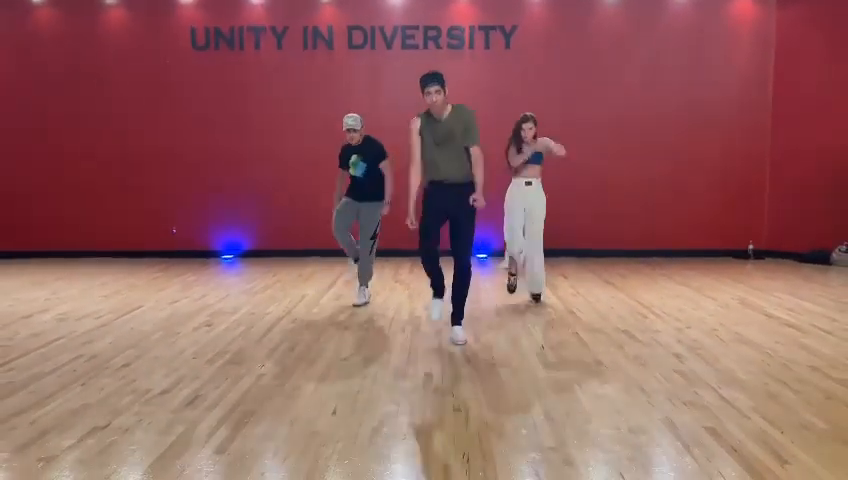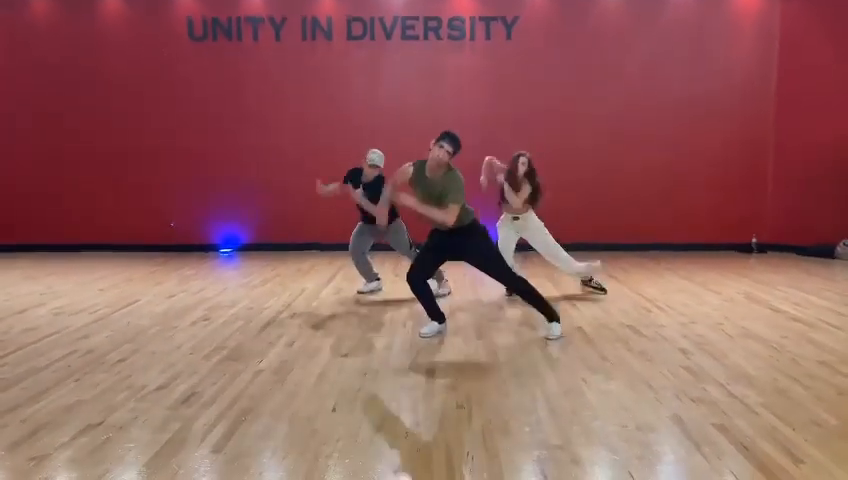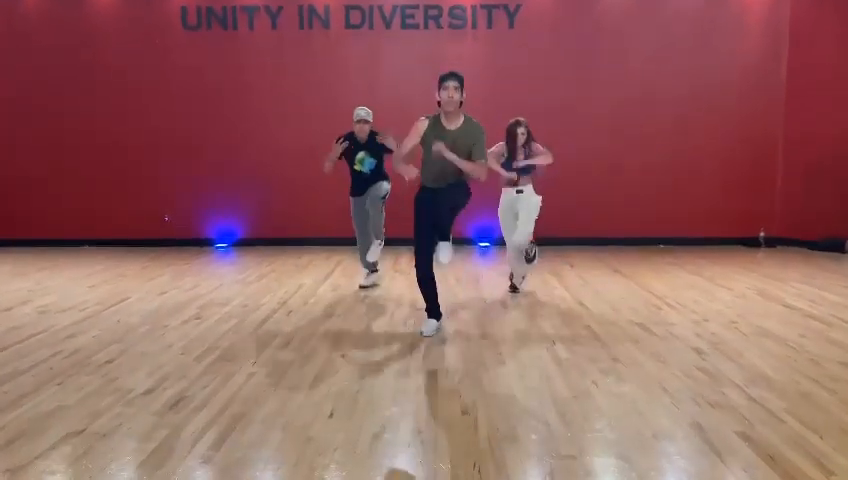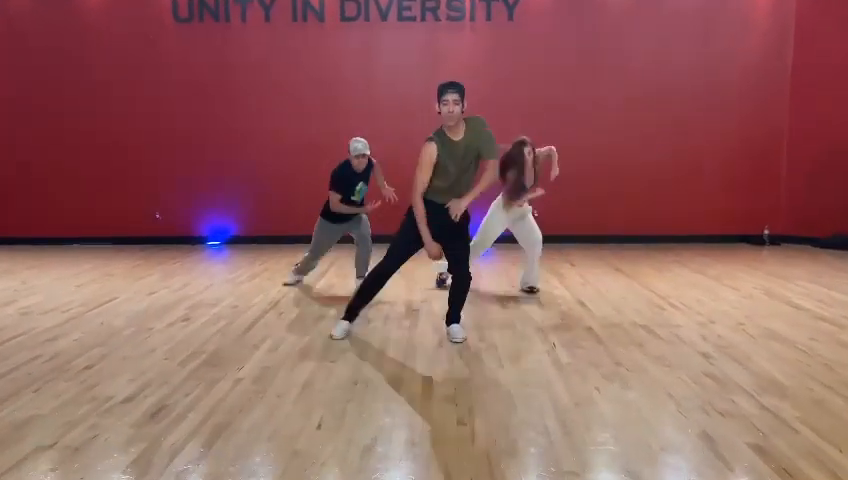
dt=0.5s
person 1, frame 1
left shoulder: (465, 115)
right shoulder: (419, 123)
left elbow: (476, 154)
right elbow: (416, 166)
left wrist: (479, 191)
right wrist: (411, 208)
left hip: (464, 191)
right hip: (435, 191)
left knee: (463, 258)
right knee: (426, 245)
left ankle: (457, 321)
right ankle: (438, 292)
person 1, frame 2
left shoulder: (453, 180)
right shoulder: (413, 169)
left elbow: (449, 218)
right elbow: (390, 187)
left wrist: (414, 203)
right wrist: (382, 210)
left hip: (467, 233)
right hip: (441, 235)
left knee: (506, 276)
right knee: (415, 278)
left ankle: (552, 318)
right ankle: (437, 321)
person 1, frame 3
left shoulder: (475, 130)
right shoulder: (424, 124)
left elbow: (480, 174)
right elbow: (397, 157)
left wrist: (450, 155)
right wrist: (403, 167)
left hip: (455, 191)
right hip: (427, 194)
right knee: (422, 259)
left ankle: (444, 240)
right ankle: (433, 315)
person 1, frame 4
left shoulder: (479, 127)
right shoulder: (433, 146)
left elbow: (491, 169)
right elbow: (416, 195)
left wrist: (466, 199)
right wrist: (428, 240)
left hip: (457, 211)
right hip: (425, 210)
left knee: (461, 273)
right knee: (387, 266)
left ankle: (453, 321)
right ankle: (349, 317)
person 2, frame 1
left shoulder: (374, 146)
right shoulder: (345, 150)
left elbow: (388, 173)
left wrist: (387, 202)
right wrist: (337, 197)
left hip: (374, 201)
right hip: (353, 199)
left knee: (367, 244)
right knee: (338, 227)
left ankle: (363, 287)
right ankle: (357, 259)
person 2, frame 2
left shoulder: (381, 184)
right shoulder: (354, 173)
right elbow: (341, 186)
left wrist: (361, 200)
right wrist: (326, 189)
left hip: (389, 224)
right hip: (367, 223)
left knee: (410, 253)
right knee: (355, 250)
left ankle: (441, 280)
right ankle: (373, 281)
person 2, frame 3
left shoulder: (379, 139)
right shoulder: (344, 141)
right elbow: (327, 169)
left wrist: (392, 145)
right wrist: (334, 152)
left hip: (378, 184)
right hip: (357, 193)
left knee: (375, 197)
right knee: (362, 235)
left ankle: (378, 239)
right ankle: (372, 272)
person 2, frame 4
left shoulder: (368, 163)
right shoulder: (340, 173)
right elbow: (334, 204)
left wrist: (383, 185)
right wrist: (361, 209)
left hip: (356, 215)
right hip: (332, 218)
left knee: (365, 244)
right knee: (315, 252)
left ankle: (361, 278)
right ankle: (298, 272)
person 3, frame 1
left shoulder: (542, 143)
right shoulder: (514, 146)
left elbow: (561, 152)
right elbow: (513, 162)
left wrist: (546, 147)
right wrist: (531, 150)
left hip: (536, 192)
right hip: (516, 191)
left knee: (535, 238)
right knee: (513, 230)
left ankle: (535, 286)
right ankle: (514, 265)
person 3, frame 2
left shoulder: (526, 185)
right shoulder: (504, 173)
left elbow: (516, 203)
right elbow: (489, 159)
left wrist: (504, 183)
right wrist: (484, 176)
left hip: (527, 221)
right hip: (507, 222)
left knee: (554, 251)
right knee: (505, 256)
left ankle: (586, 276)
person 3, frame 3
left shoulder: (533, 148)
right shoulder: (502, 148)
left elbow: (549, 158)
right elbow: (488, 157)
left wrist: (526, 162)
right wrist: (504, 173)
left hip: (528, 197)
right hip: (508, 199)
right knee: (512, 242)
left ankle: (528, 243)
right ankle: (517, 278)
person 3, frame 4
left shoulder: (534, 158)
right shoulder: (512, 172)
left elbow: (551, 149)
right elbow: (509, 201)
left wrist: (554, 166)
right wrist: (531, 195)
left hip: (521, 210)
right hip: (503, 209)
left knee: (535, 242)
right knee: (479, 244)
left ankle: (529, 283)
right ankle: (446, 270)
